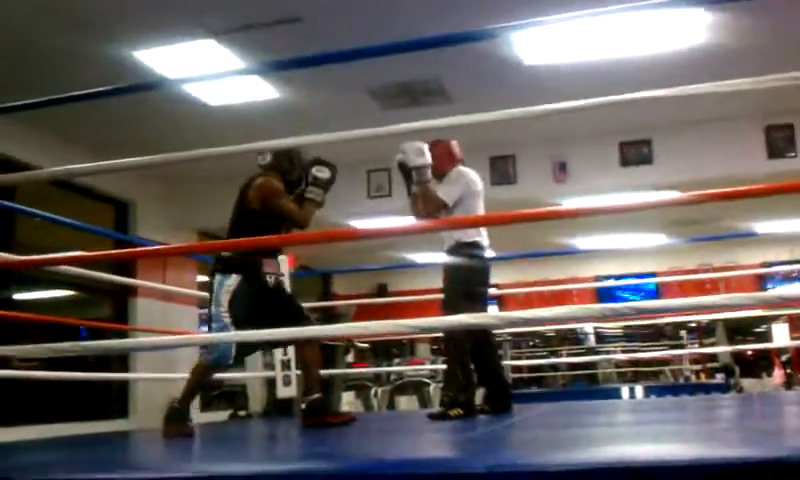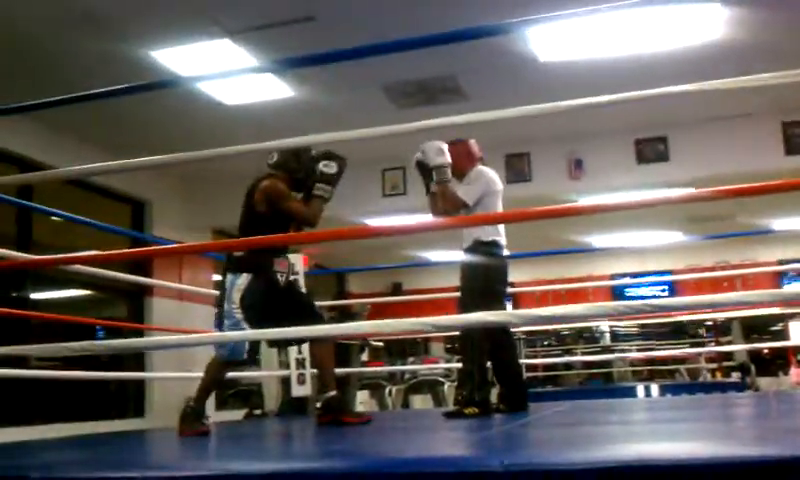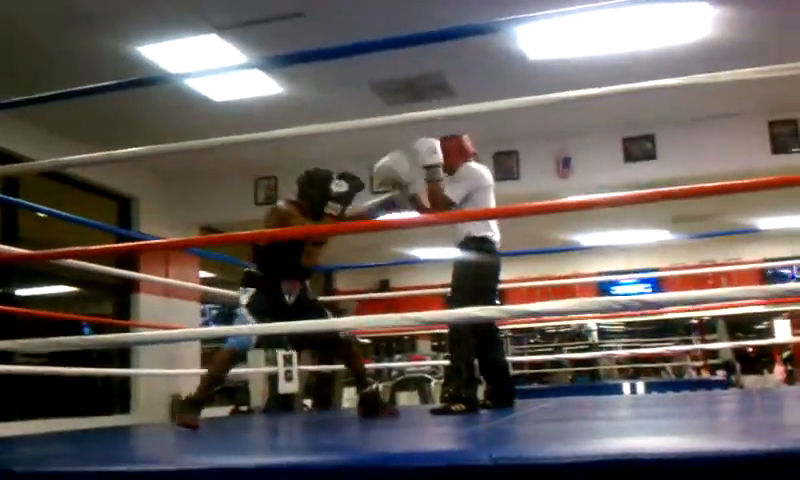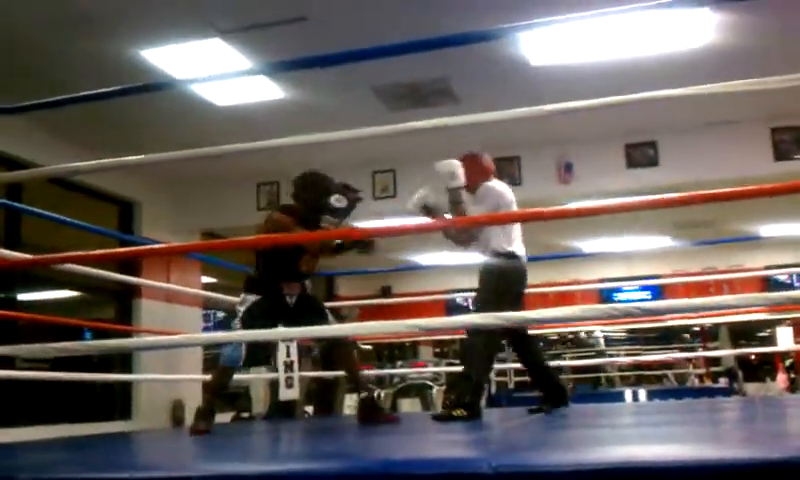
dt=0.3s
person 1, frame 1
left shoulder: (461, 175)
right shoulder: (453, 182)
left elbow: (429, 209)
right elbow: (422, 215)
left wrist: (421, 172)
right wrist: (411, 181)
left hip: (465, 257)
right hip: (469, 259)
left knee: (458, 328)
right knee: (475, 329)
left ankle: (460, 400)
right ankle: (497, 397)
person 1, frame 2
left shoulder: (481, 174)
right shoulder: (470, 181)
left elbow: (448, 209)
right elbow: (439, 212)
left wrist: (441, 170)
right wrist: (429, 178)
left hip: (484, 257)
right hip: (487, 259)
left knee: (474, 327)
right knee: (494, 328)
left ankle: (475, 398)
right ankle: (513, 395)
person 1, frame 3
left shoulder: (472, 170)
right shoulder: (466, 176)
left elbow: (438, 209)
right elbow: (432, 210)
left wrist: (432, 167)
right wrist: (403, 185)
left hip: (476, 252)
right hip: (482, 254)
left knee: (463, 324)
right knee: (481, 326)
left ankle: (462, 396)
right ankle: (500, 391)
person 1, frame 4
left shoulder: (490, 189)
right shoulder: (494, 191)
left elbow: (463, 232)
right elbow: (466, 238)
left wrist: (455, 189)
right wrist: (435, 215)
left hip: (502, 266)
right hip: (511, 267)
left knee: (481, 333)
right knee: (516, 335)
left ankle: (465, 401)
right ankle: (554, 392)
person 2, frame 1
left shoulder: (270, 190)
right shoulder: (266, 185)
left elbow: (282, 231)
right elbow: (301, 221)
left wrist: (302, 196)
right wrist: (317, 187)
left hip: (263, 277)
right hip: (237, 277)
right knee: (222, 349)
left ankle: (314, 407)
right ankle: (178, 413)
person 2, frame 2
left shoulder: (280, 191)
right shoulder: (271, 186)
left elbow: (293, 227)
right elbow: (310, 219)
left wrist: (312, 191)
right wrist: (325, 183)
left hip: (274, 275)
right hip: (249, 276)
left knee: (319, 328)
right knee: (234, 346)
left ankle: (331, 404)
right ankle: (193, 412)
person 2, frame 3
left shoulder: (317, 217)
right shoulder: (283, 212)
right elbow: (319, 238)
right wrist: (338, 200)
left hip: (296, 295)
right hip: (262, 291)
left knee: (344, 339)
right knee: (240, 342)
left ankle: (369, 399)
right ankle: (192, 404)
person 2, frame 4
left shoulder: (314, 220)
right shoulder: (279, 219)
left elbow: (319, 250)
right elbow: (314, 246)
left wrist: (347, 243)
right wrist: (333, 215)
left hip: (297, 294)
right hip: (264, 295)
left knee: (340, 339)
right knee: (234, 355)
left ankle: (367, 403)
right ankle: (205, 413)
